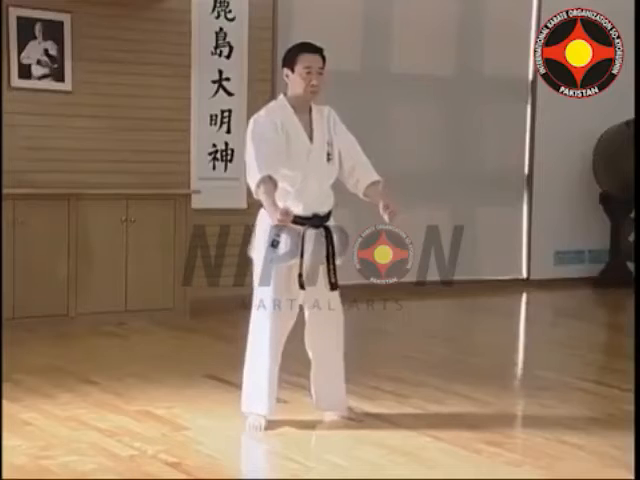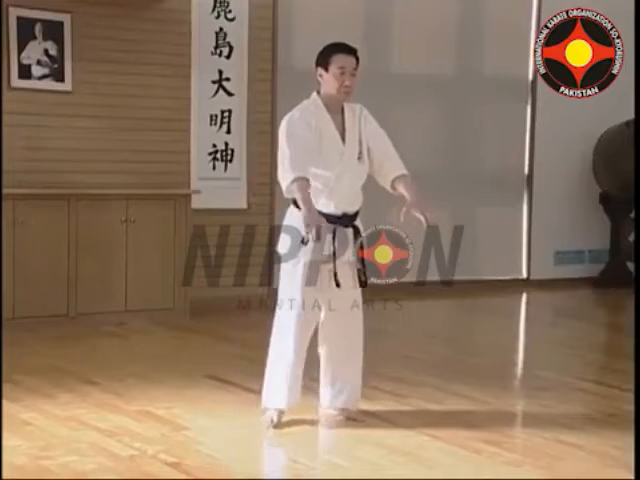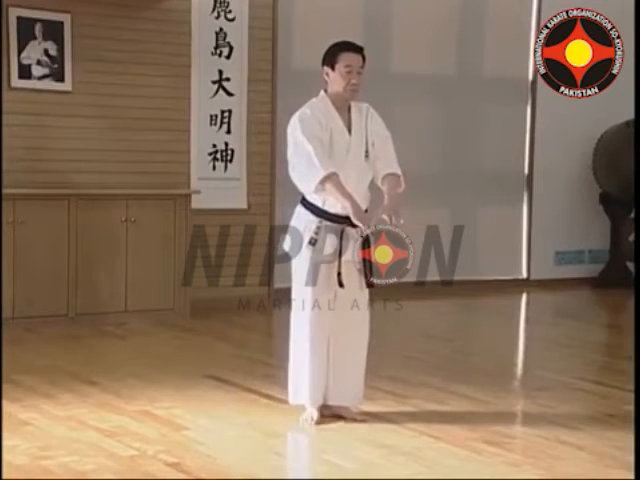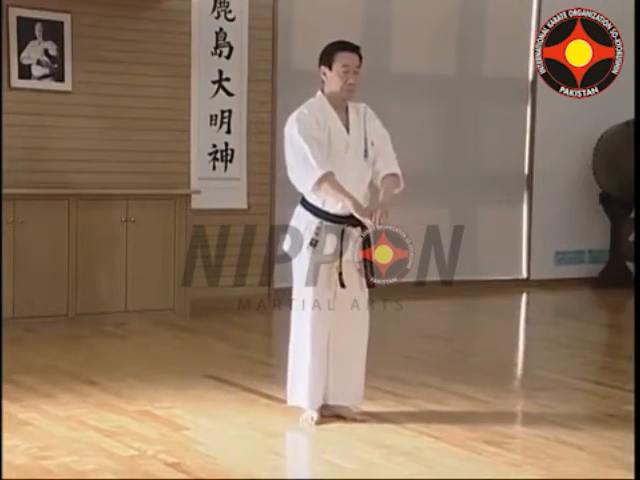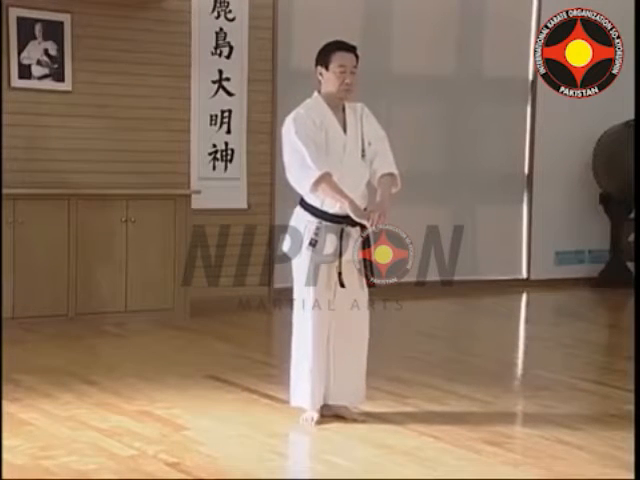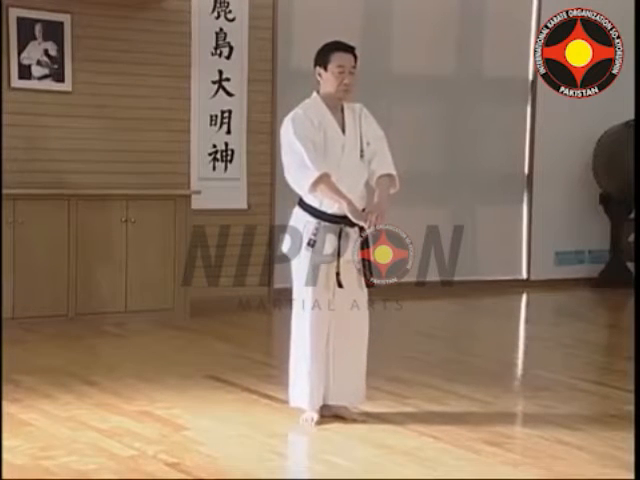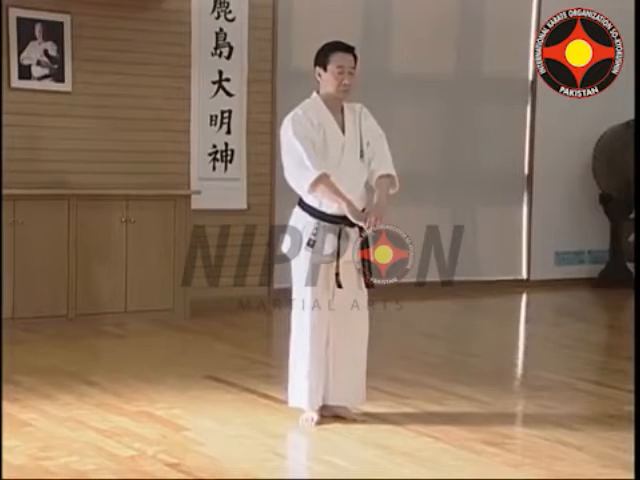
dt=0.7s
person 1, frame 1
left shoulder: (329, 120)
right shoulder: (266, 121)
left elbow: (356, 167)
right elbow: (260, 170)
left wrist: (381, 199)
right wrist: (272, 207)
left hip: (319, 232)
right hip: (280, 231)
left knee: (328, 319)
right knee: (271, 319)
left ankle: (332, 400)
right ankle: (258, 406)
person 1, frame 2
left shoulder: (361, 118)
right shoulder: (299, 120)
left elbow: (388, 163)
right elbow: (293, 169)
left wrist: (410, 196)
right wrist: (307, 207)
left hip: (347, 228)
right hip: (308, 227)
left knee: (346, 317)
right knee: (297, 315)
left ankle: (336, 400)
right ankle: (277, 402)
person 1, frame 3
left shoulder: (369, 117)
right shoulder: (307, 119)
left elbow: (386, 164)
right elbow: (318, 169)
left wrist: (390, 200)
right wrist: (352, 205)
left hip: (354, 229)
right hip: (317, 226)
left knee: (353, 316)
right knee: (313, 314)
left ankle: (340, 397)
right ankle: (312, 400)
person 1, frame 4
left shoulder: (366, 116)
right shoulder: (304, 119)
left elbow: (386, 164)
right elbow: (314, 171)
left wrist: (384, 201)
right wrist: (354, 203)
left hip: (353, 230)
right hip: (316, 227)
left knee: (352, 315)
right knee: (313, 314)
left ankle: (338, 397)
right ankle: (310, 401)
person 1, frame 5
left shoulder: (363, 117)
right shoulder: (301, 119)
left elbow: (383, 163)
right elbow: (310, 172)
left wrist: (382, 201)
right wrist: (351, 205)
left hip: (353, 231)
right hip: (316, 227)
left knee: (353, 316)
right knee: (313, 315)
left ankle: (338, 397)
right ankle: (312, 401)
person 1, frame 6
left shoulder: (362, 117)
right shoulder: (300, 120)
left elbow: (381, 163)
right elbow: (308, 172)
left wrist: (380, 200)
right wrist: (349, 205)
left hip: (352, 231)
right hip: (316, 228)
left knee: (352, 316)
right knee: (313, 315)
left ankle: (338, 397)
right ankle: (311, 401)
person 1, frame 7
left shoulder: (362, 117)
right shoulder: (300, 120)
left elbow: (381, 164)
right elbow: (306, 172)
left wrist: (379, 201)
right wrist: (348, 205)
left hip: (352, 232)
right hip: (315, 228)
left knee: (352, 317)
right knee: (312, 316)
left ankle: (338, 398)
right ankle: (310, 401)
